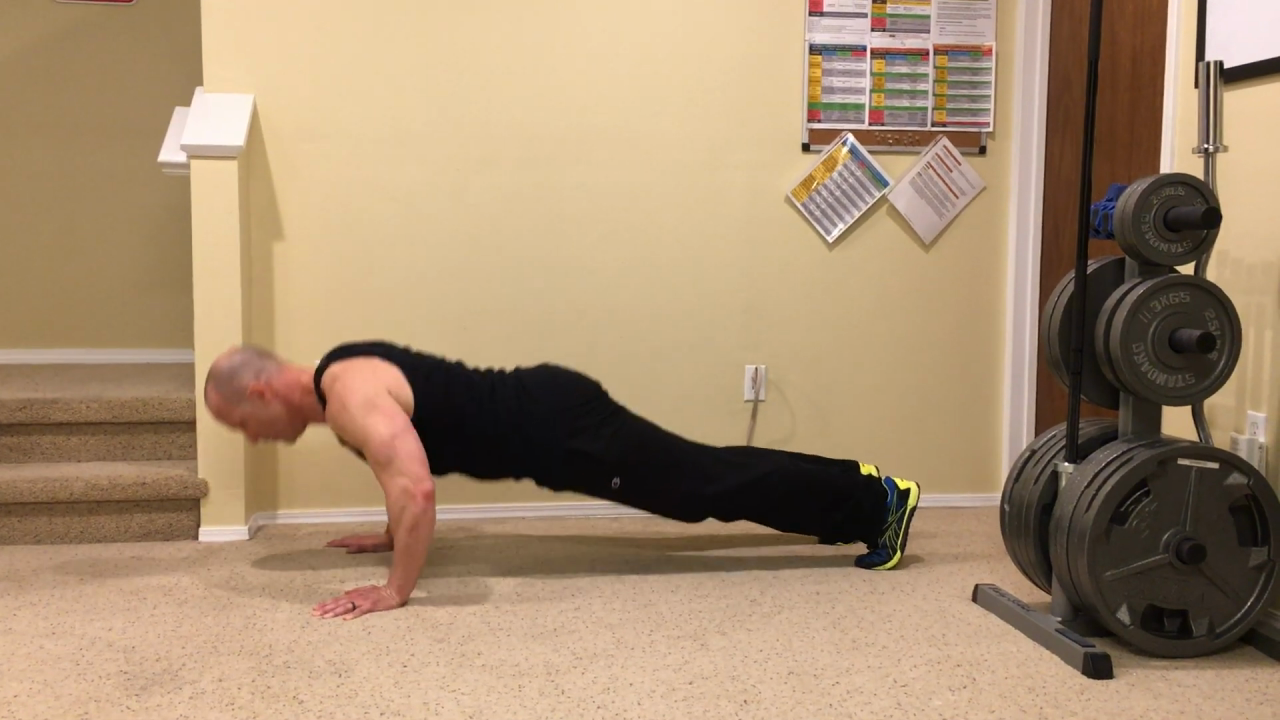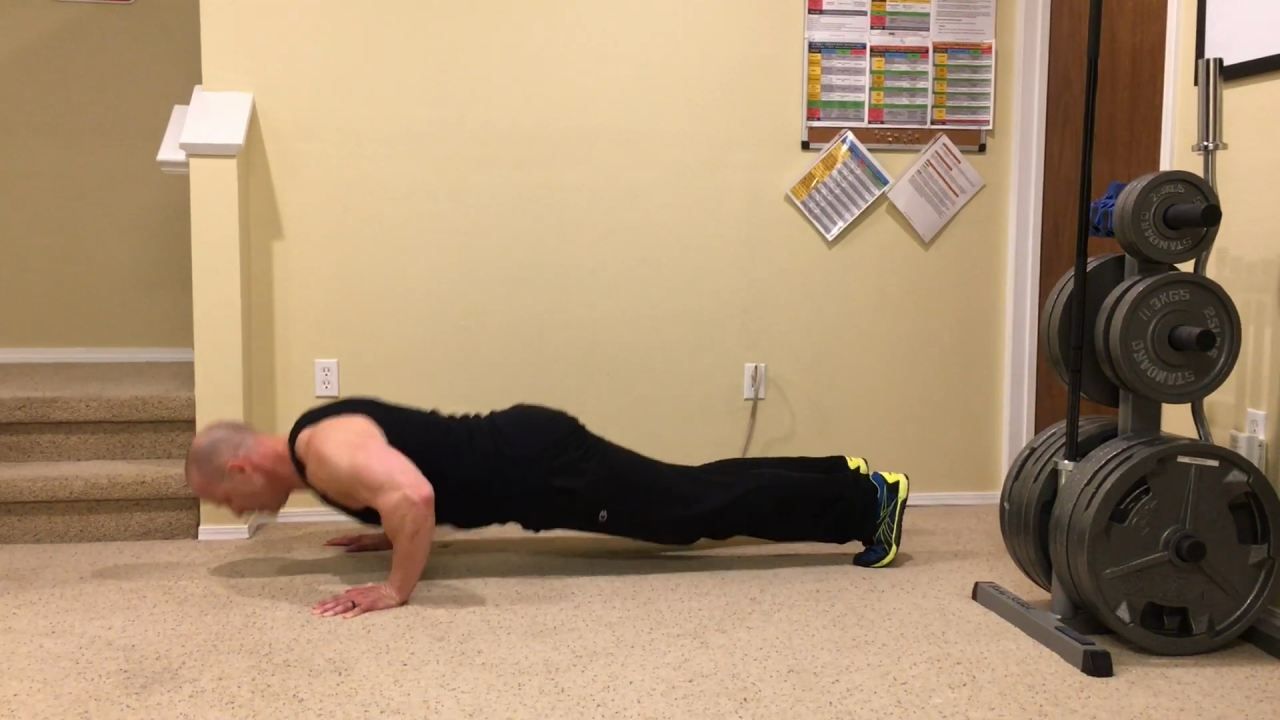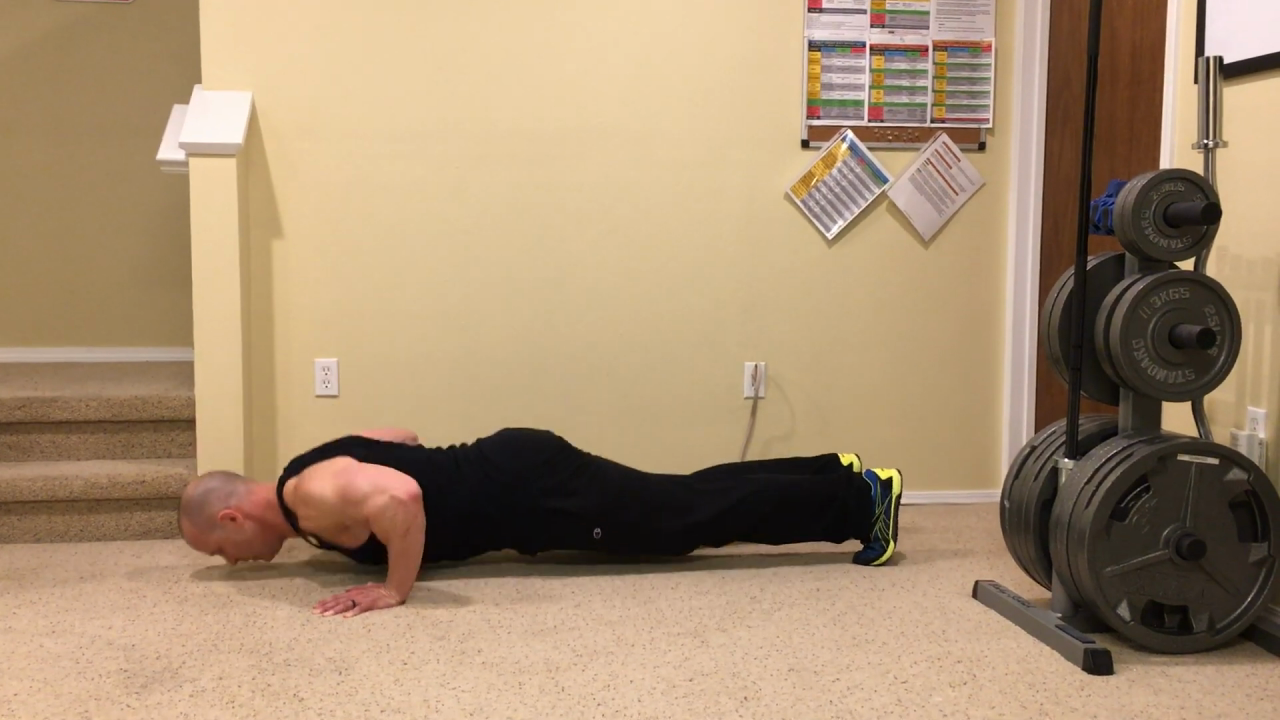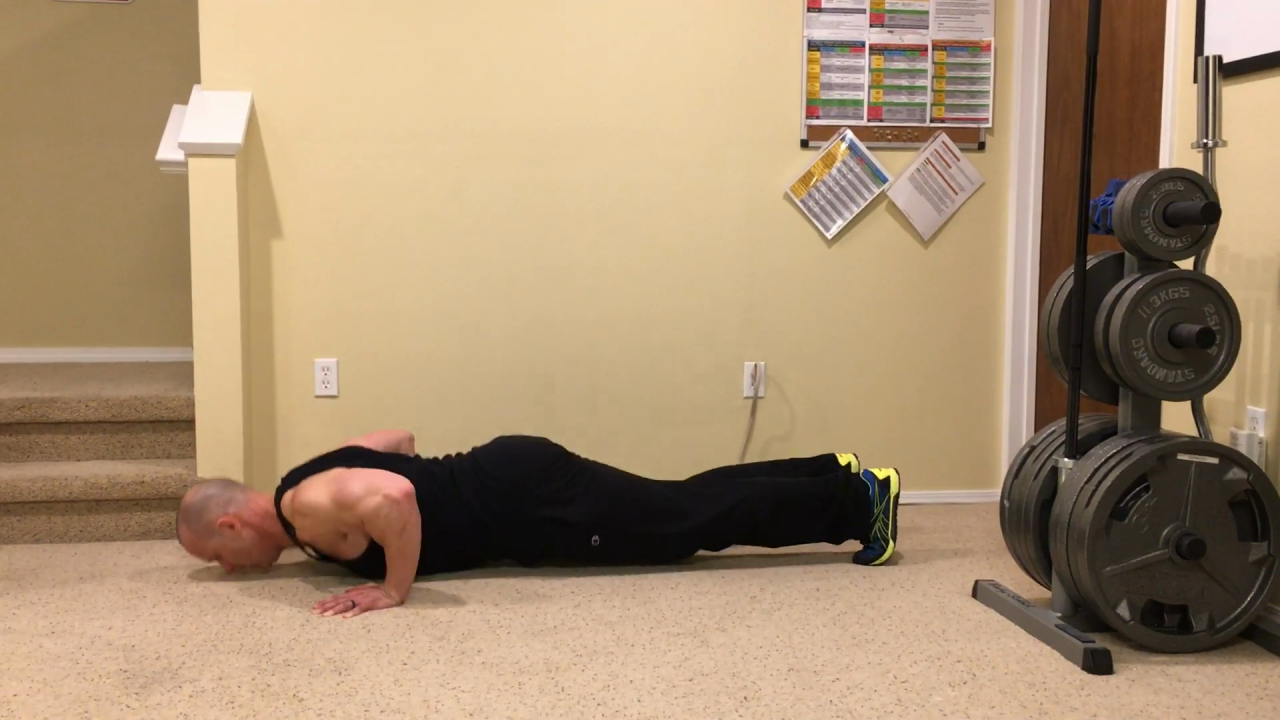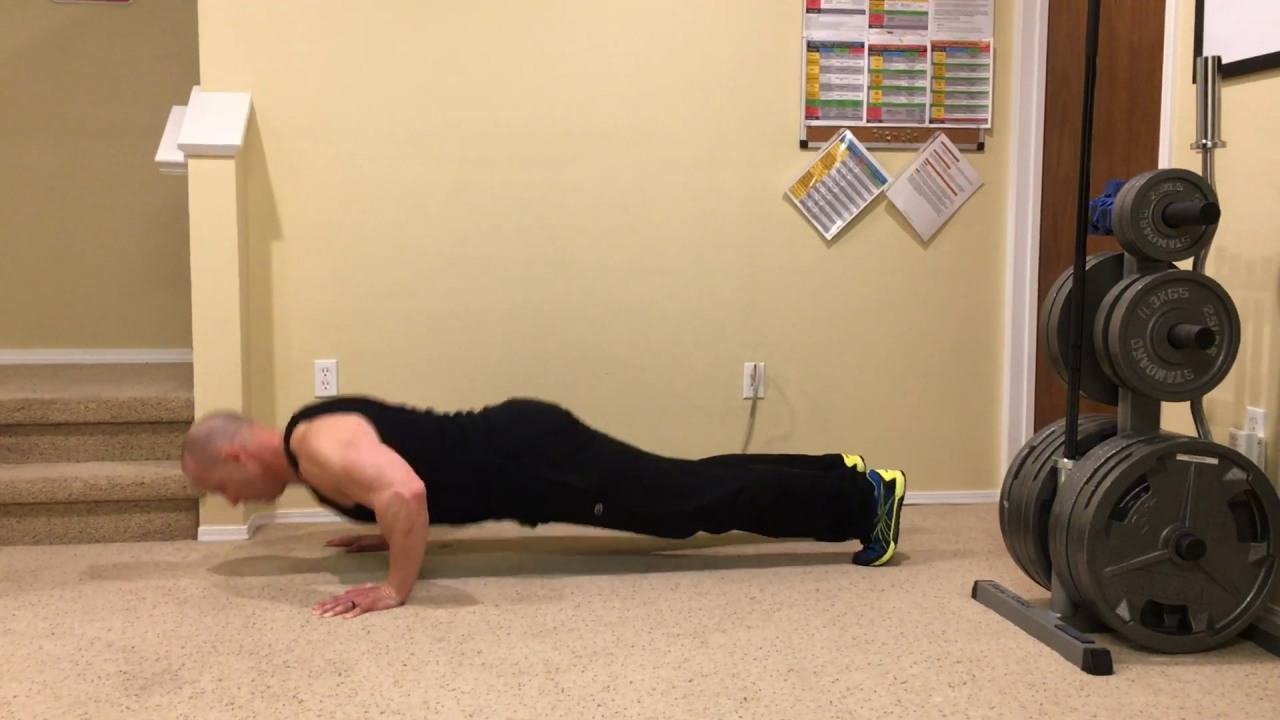
dt=0.2s
person 1, frame 1
left shoulder: (348, 394)
right shoulder: (344, 376)
left elbow: (415, 488)
right elbow: (410, 471)
left wrist: (396, 590)
right wrist: (395, 533)
left hip: (560, 431)
right hip: (544, 415)
left knee: (716, 488)
right knee: (713, 476)
left ankle: (876, 503)
right ankle: (858, 488)
person 1, frame 2
left shoulder: (323, 452)
right shoulder: (323, 434)
left elbow: (415, 496)
left wrist: (395, 590)
right wrist: (388, 534)
left hip: (540, 469)
right hip: (520, 446)
left knee: (703, 507)
right knee: (696, 491)
left ankle: (867, 500)
right ankle: (844, 480)
person 1, frame 3
left shoulder: (310, 499)
right shoulder: (315, 474)
left elbow: (403, 496)
right elbow: (406, 440)
left wrist: (394, 588)
right wrist: (376, 544)
left hip: (529, 494)
right hip: (511, 468)
left knee: (697, 514)
right knee: (691, 498)
left ankle: (861, 497)
right ankle: (839, 476)
person 1, frame 4
left shoulder: (306, 508)
right shoulder: (314, 482)
left elbow: (394, 496)
right elbow: (401, 439)
left wrist: (393, 588)
left hip: (525, 503)
right hip: (509, 474)
left knee: (697, 521)
right knee: (687, 502)
left ankle: (857, 497)
right ankle: (837, 477)
person 1, frame 5
left shoulder: (313, 450)
right shoulder: (316, 429)
left elbow: (407, 492)
left wrist: (396, 588)
right wrist: (387, 531)
left hip: (532, 463)
right hip: (515, 440)
left knee: (701, 500)
right knee: (694, 485)
left ankle: (862, 498)
right ankle: (843, 478)
